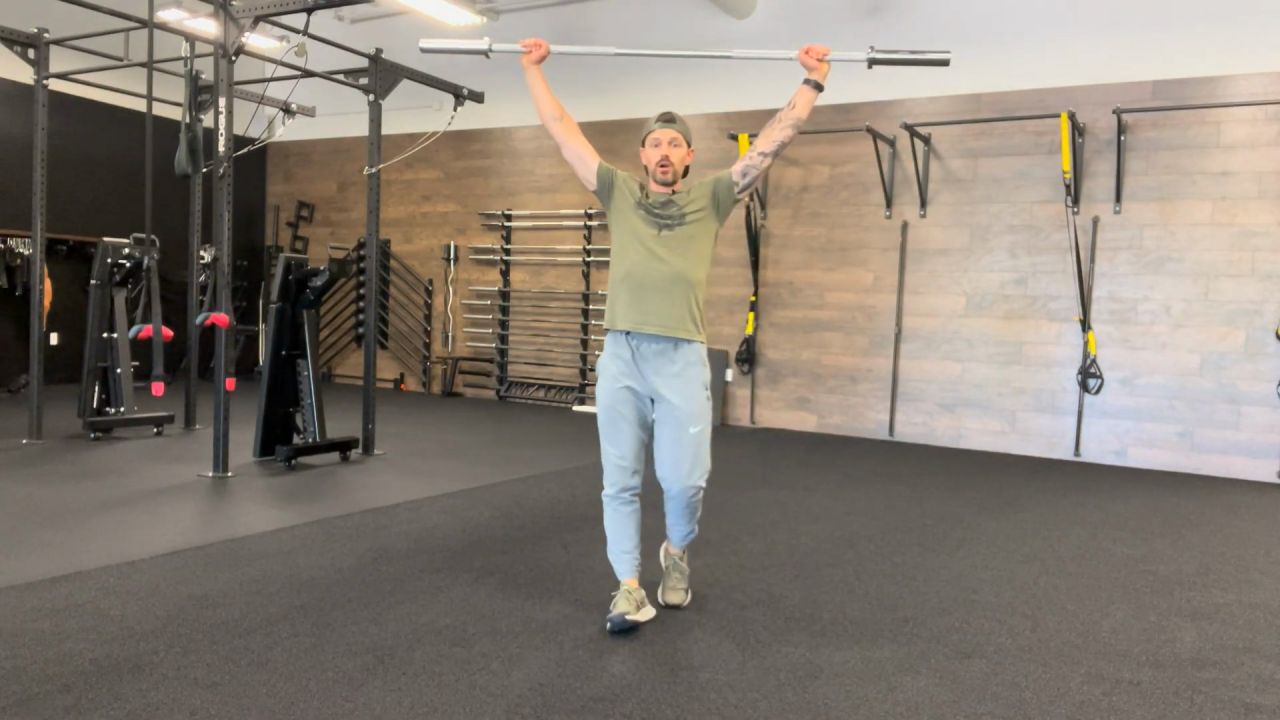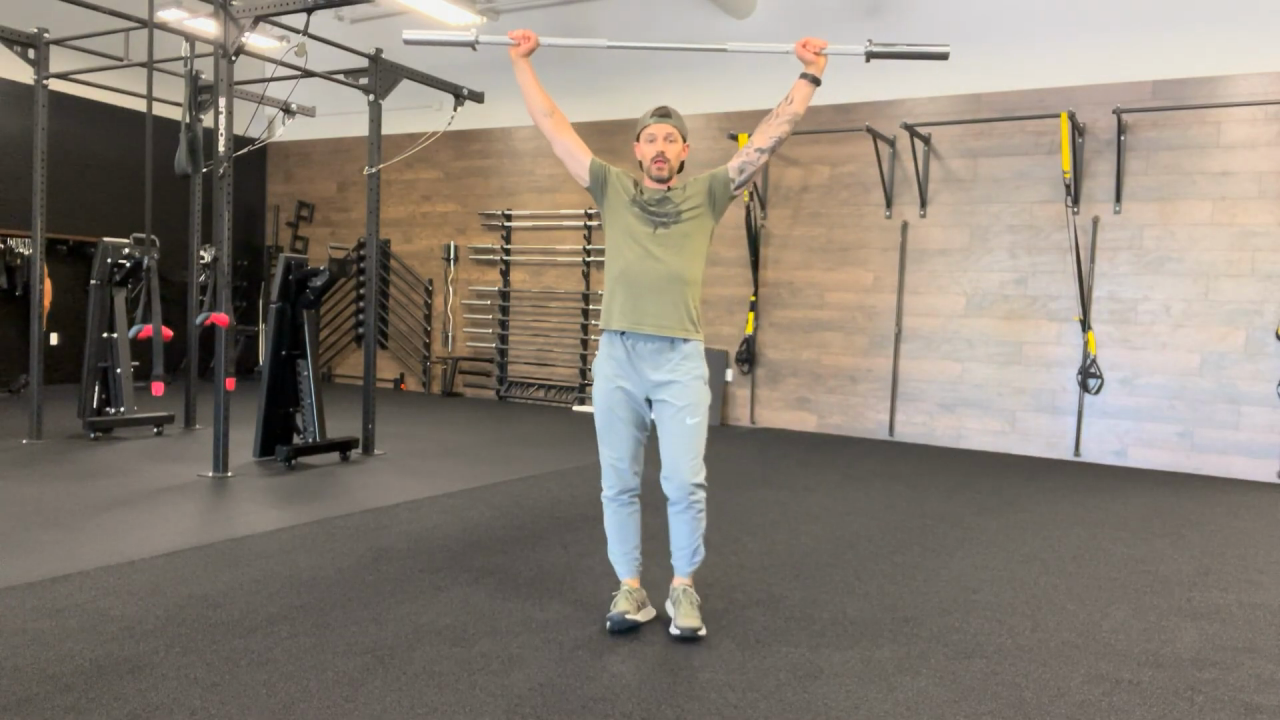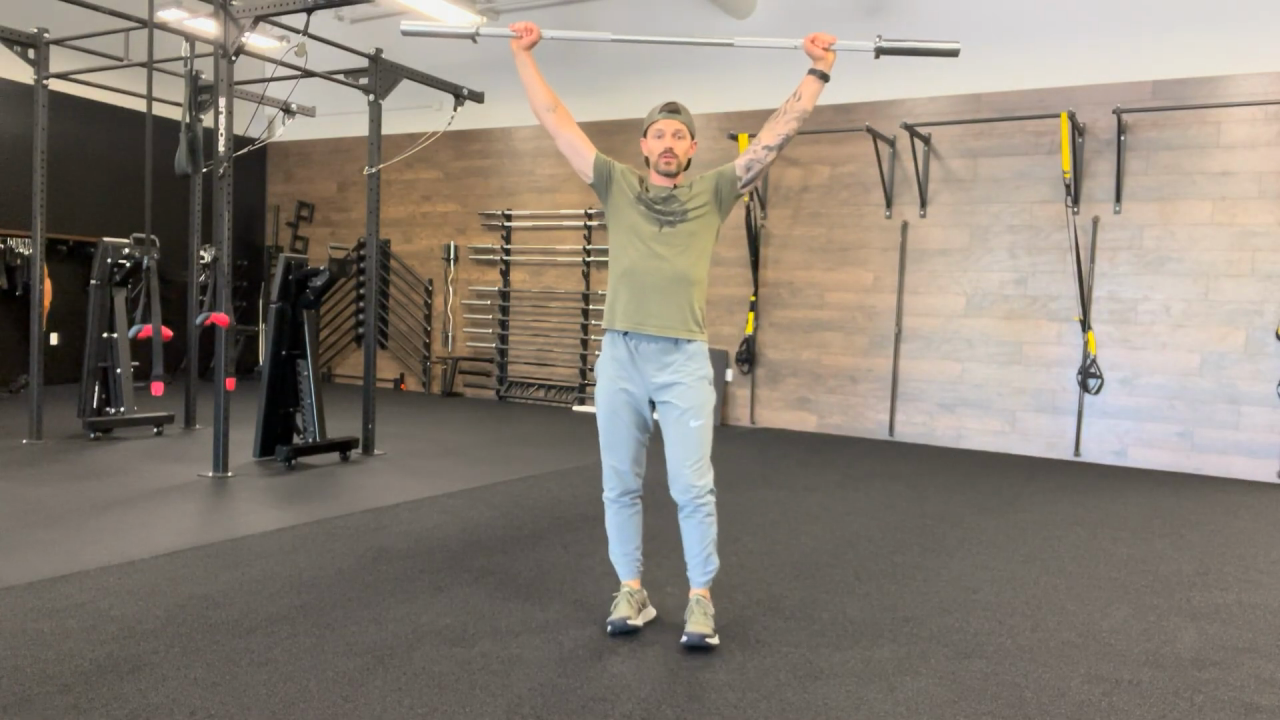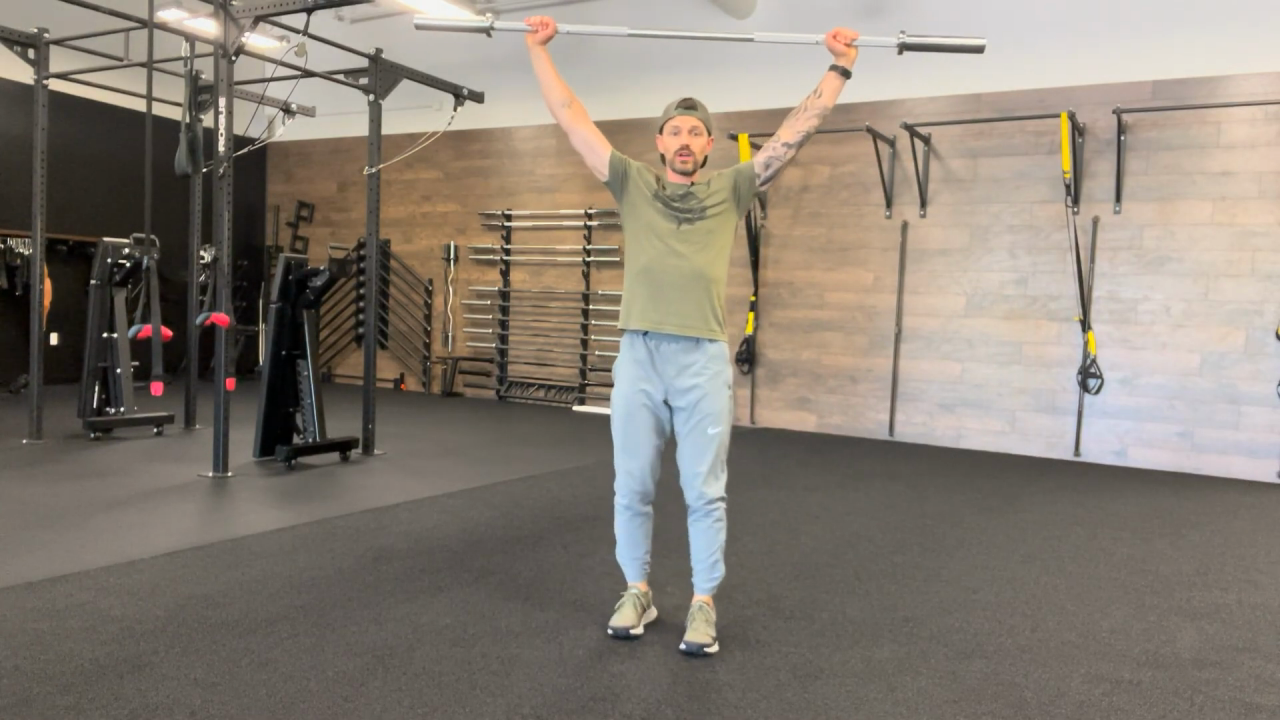
dt=0.3s
person 1, frame 1
left shoulder: (711, 197)
right shoulder: (618, 191)
left elbow: (772, 141)
right elbow: (562, 130)
left wrist: (813, 80)
right wrist: (534, 68)
left hip: (683, 356)
right hip: (621, 354)
left knee: (684, 480)
right knee: (620, 481)
left ankle: (677, 552)
right ankle: (629, 587)
person 1, frame 2
left shoulder: (707, 194)
right shoulder: (611, 188)
left elbow: (768, 137)
right elbow: (553, 127)
left wrist: (810, 75)
right wrist: (522, 62)
left hip: (680, 356)
right hip: (618, 354)
left knee: (685, 480)
right knee: (620, 484)
left ankle: (683, 586)
right ankle: (631, 588)
person 1, frame 3
left shoulder: (714, 192)
right shoulder: (617, 185)
left elbow: (776, 134)
right elbow: (556, 122)
left wrist: (818, 71)
right wrist: (524, 54)
left hip: (684, 357)
right hip: (620, 354)
left knee: (693, 486)
right knee: (621, 486)
left ankle: (700, 598)
right ankle: (631, 589)
person 1, frame 4
left shoulder: (731, 190)
right shoulder: (631, 183)
left elbow: (795, 131)
right elbow: (571, 118)
left wrist: (839, 67)
right wrist: (539, 50)
left hip: (704, 358)
right hip: (639, 355)
left knee: (704, 493)
right knee: (632, 486)
left ankle: (703, 603)
right ankle: (637, 591)
